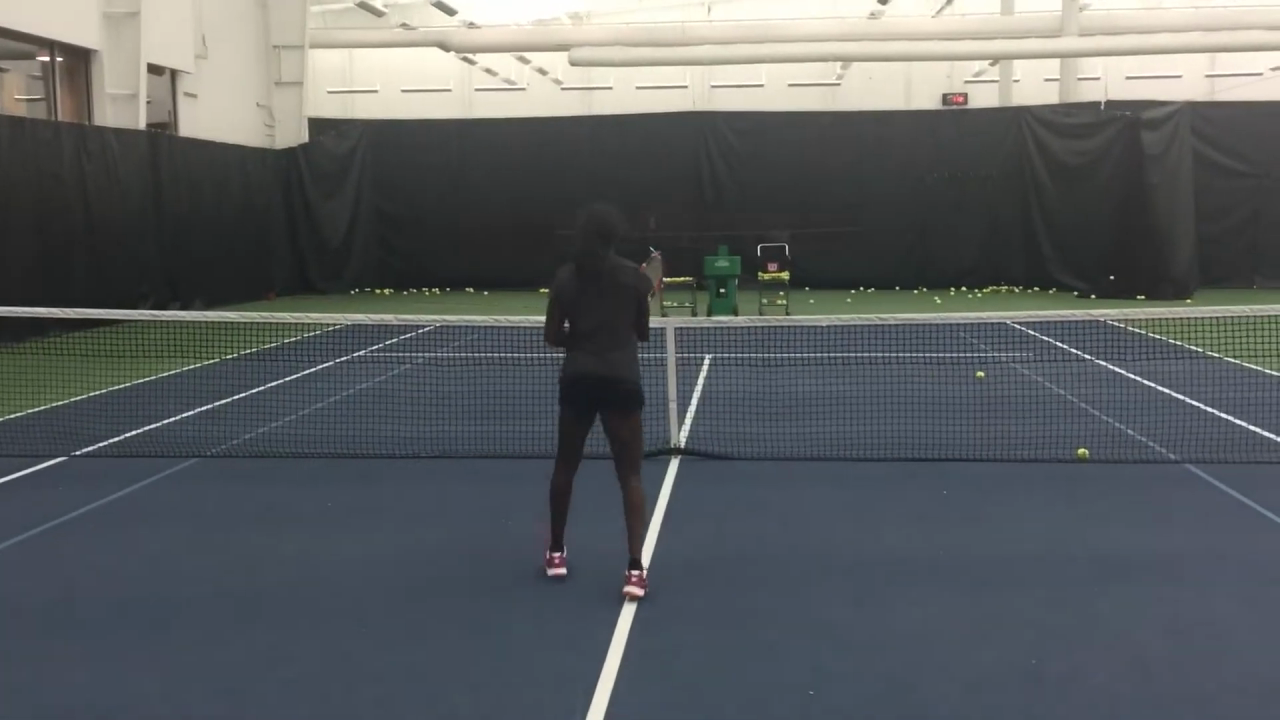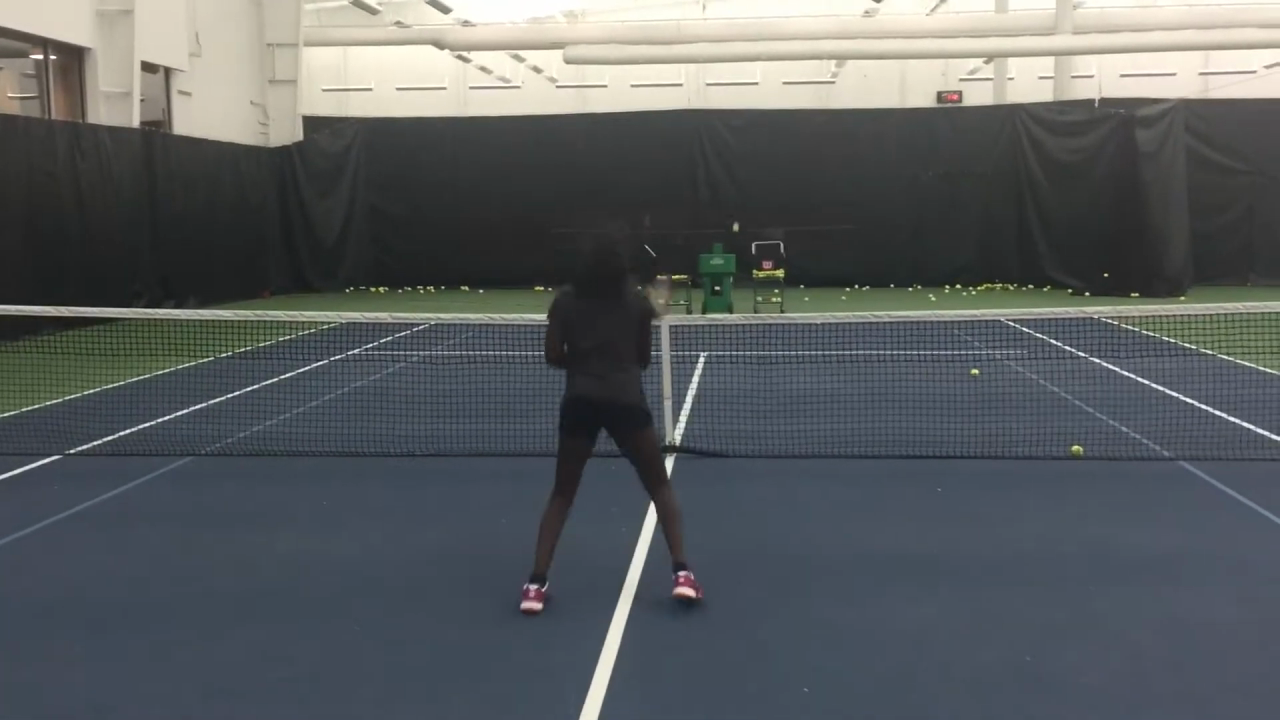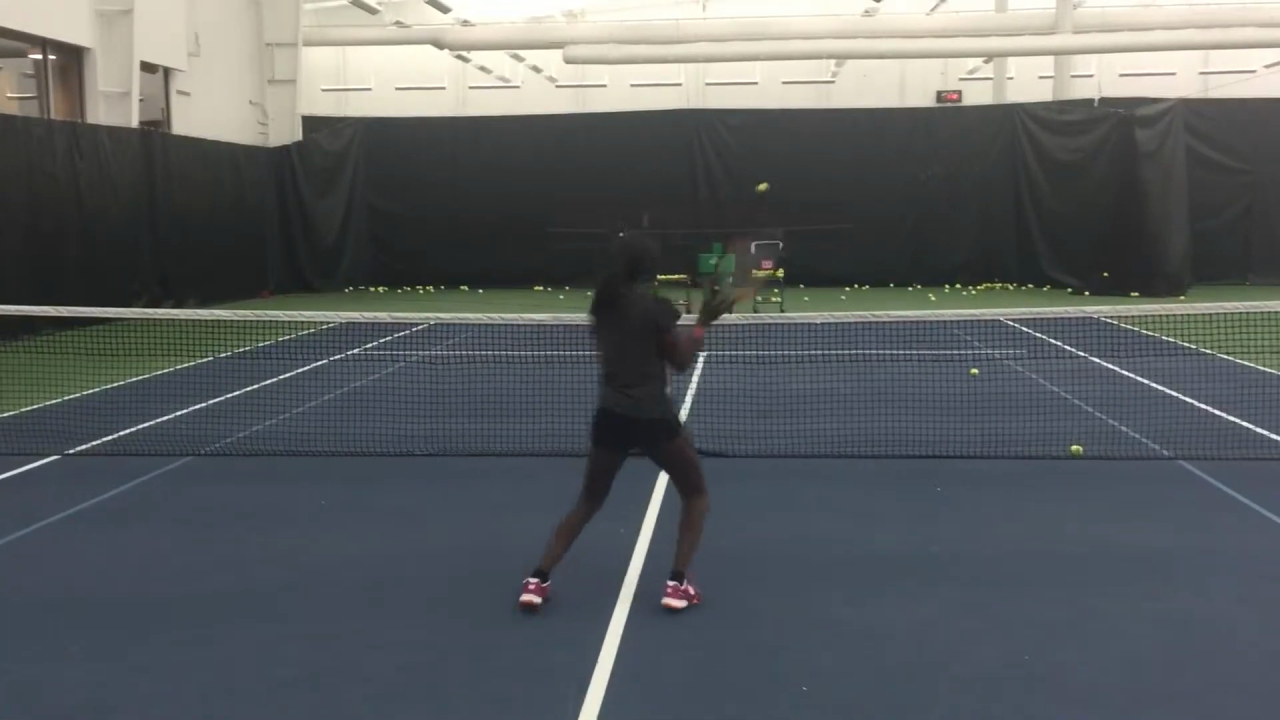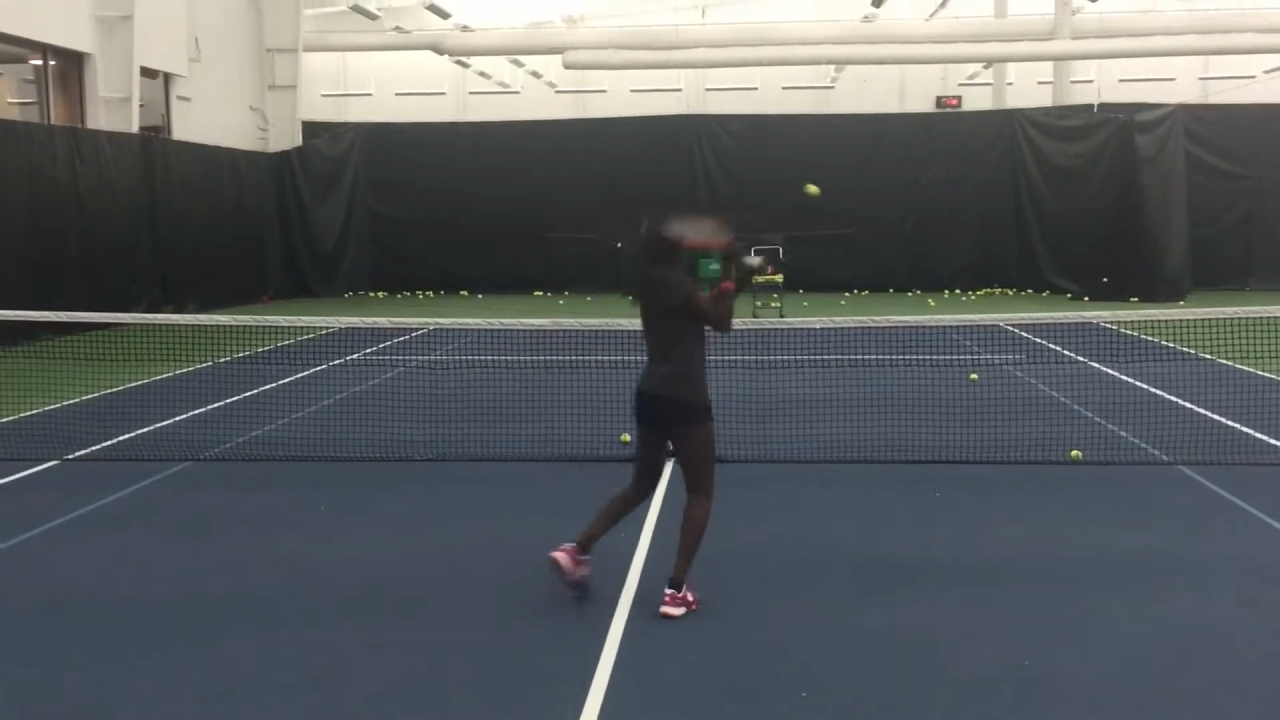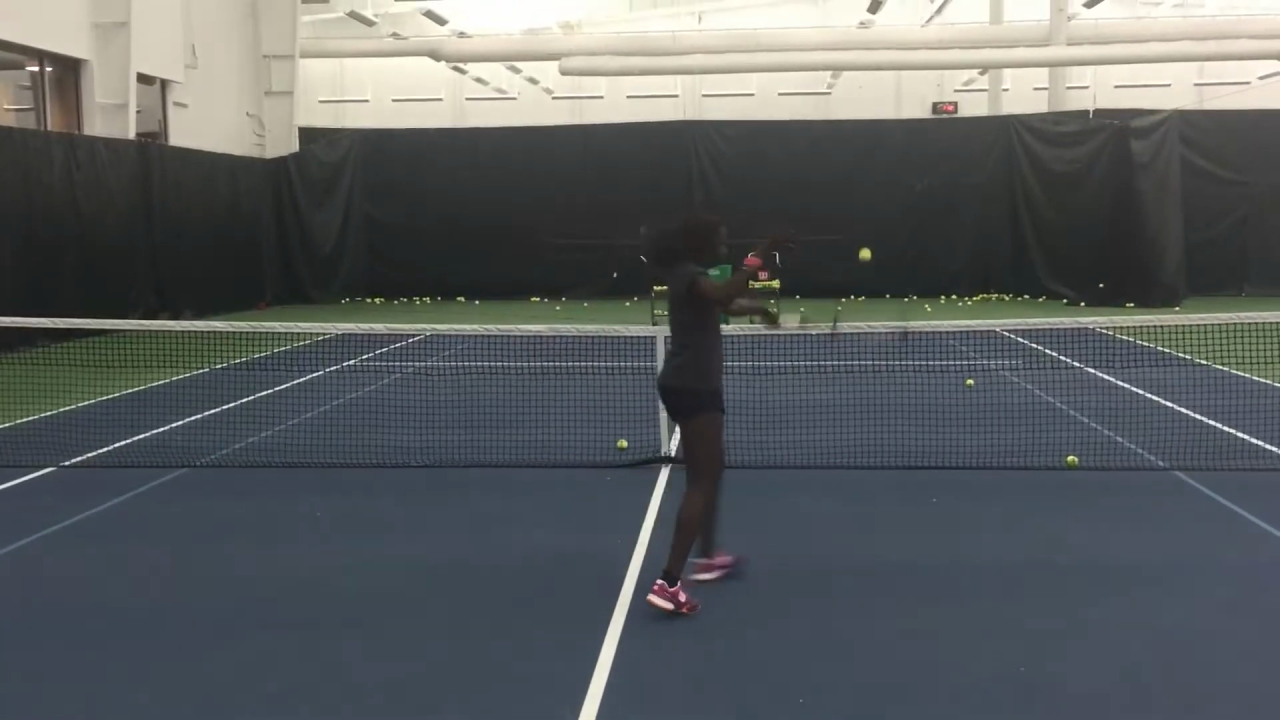
dt=0.2s
person 1, frame 1
left shoulder: (565, 278)
right shoulder: (634, 276)
left elbow: (553, 336)
right elbow: (642, 334)
left hip: (578, 378)
right hip: (622, 380)
left knee: (564, 466)
right knee: (629, 475)
left ankle: (556, 552)
right ankle: (635, 570)
person 1, frame 2
left shoulder: (566, 300)
right shoulder: (636, 299)
left elbow: (553, 357)
right elbow: (643, 359)
left hip: (580, 403)
right hip: (626, 403)
left knee: (562, 495)
right knee: (659, 489)
left ankle: (535, 584)
right ankle: (682, 574)
person 1, frame 3
left shoulder: (605, 306)
right shoulder: (656, 306)
right elbow: (681, 361)
right wrist: (703, 324)
left hip: (610, 412)
right hip: (652, 415)
left knee: (587, 503)
right knee: (695, 492)
left ankle: (536, 580)
right ankle: (677, 582)
person 1, frame 4
left shoulder: (655, 285)
right shoulder: (674, 280)
left elbow: (686, 305)
right elbow: (722, 322)
left wrist: (727, 278)
right wrist: (729, 275)
left hip: (652, 393)
right hip: (685, 397)
left knee: (641, 484)
right knee: (700, 492)
left ankle: (574, 549)
right ankle: (676, 590)
person 1, frame 5
left shoulder: (688, 276)
right shoulder: (690, 276)
left elbow: (722, 304)
right elbow: (723, 297)
left wrist: (756, 308)
right wrist: (754, 262)
left hip: (685, 386)
right hip: (693, 390)
left knee: (704, 474)
right knee: (704, 483)
left ankle: (706, 557)
right ankle: (666, 584)
